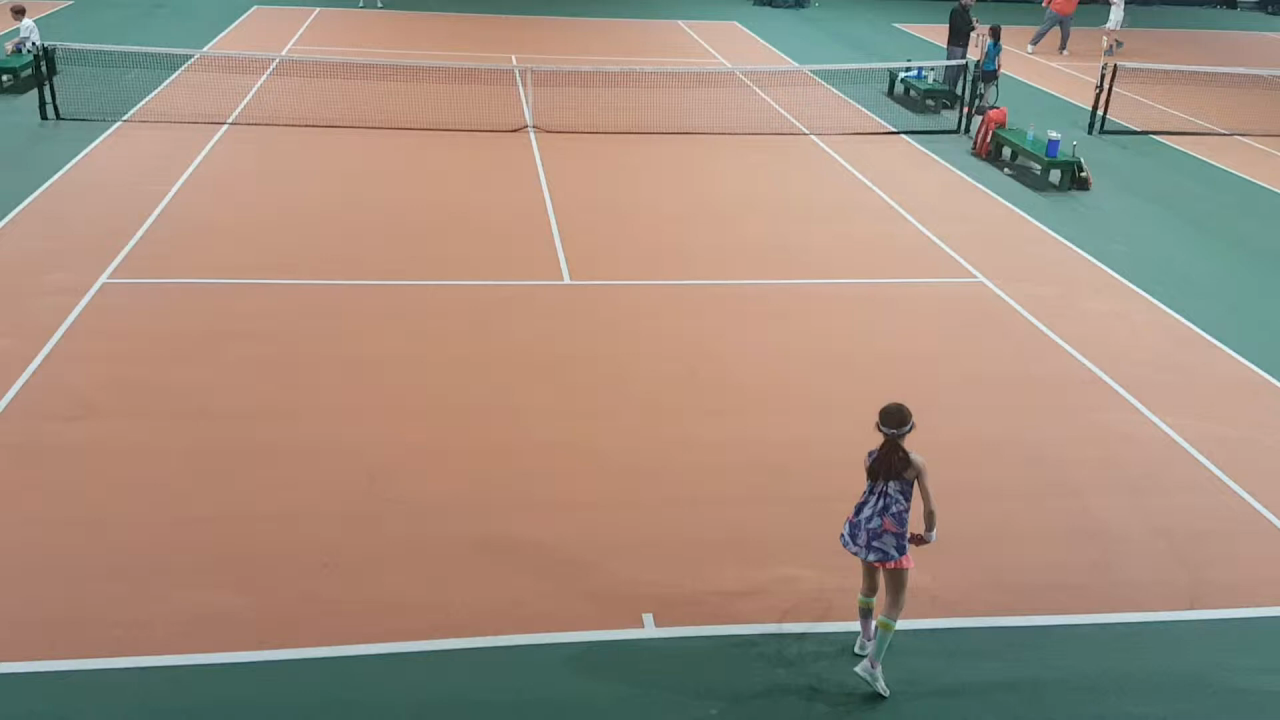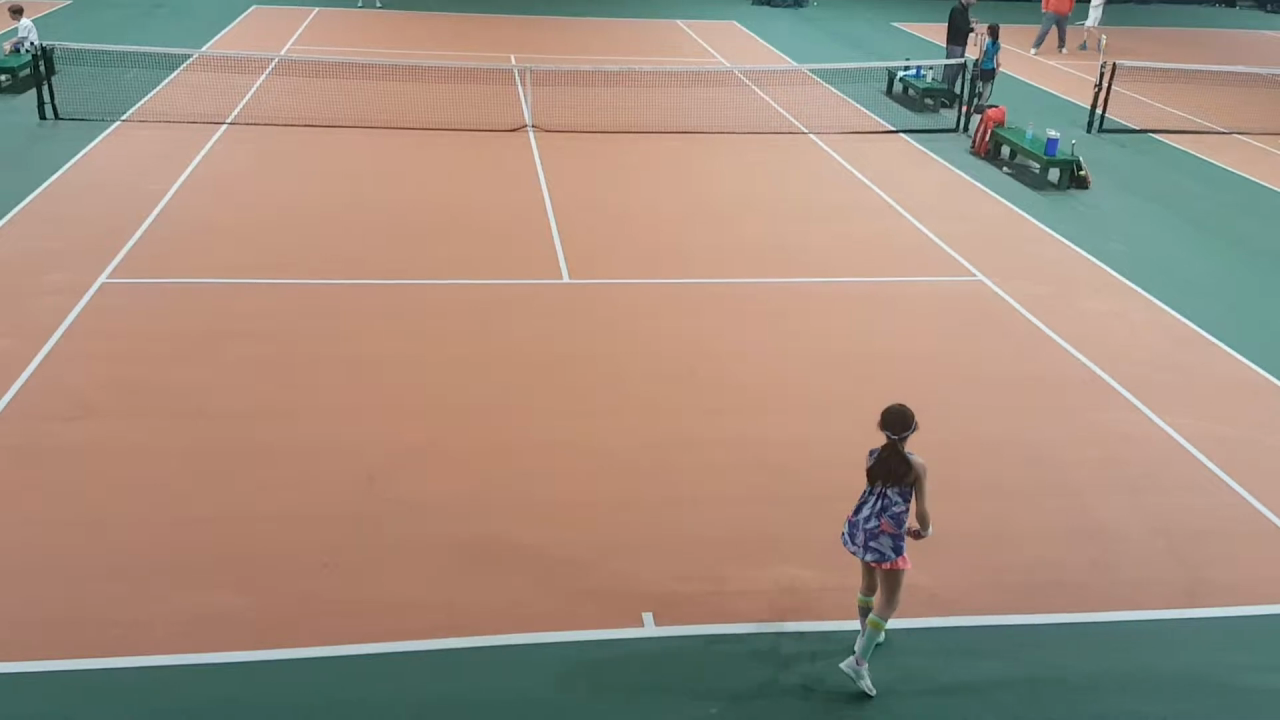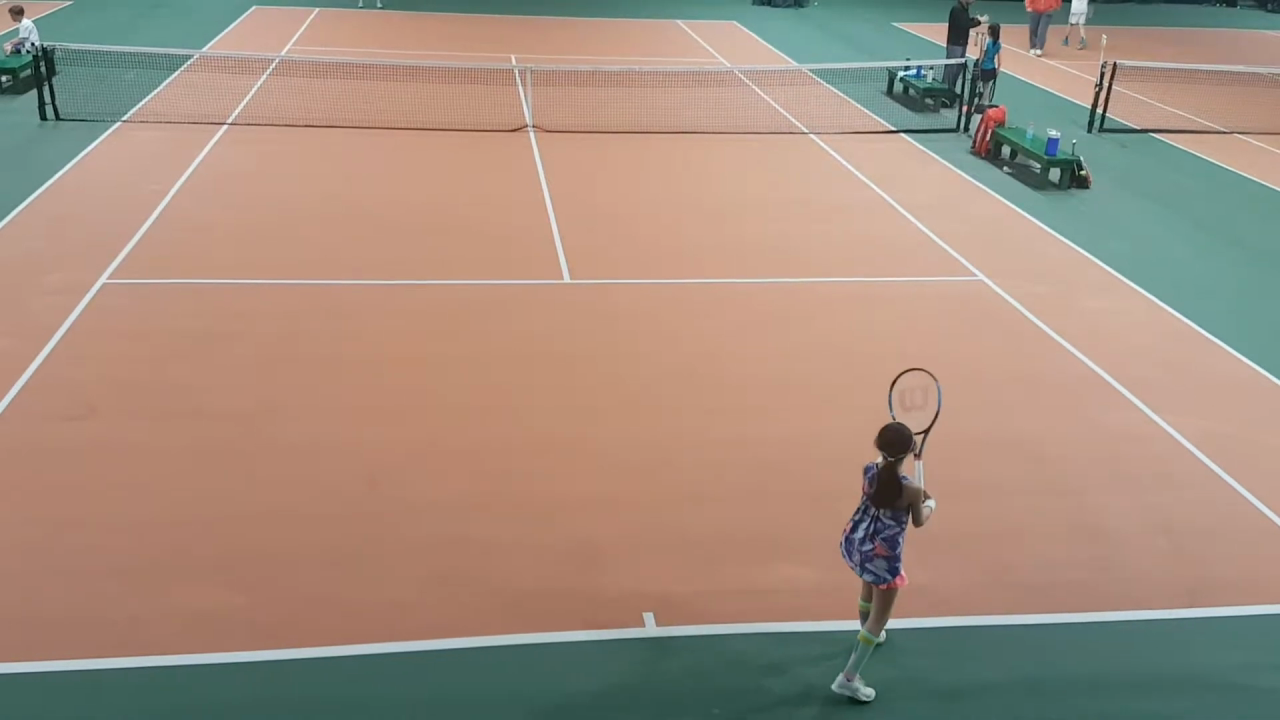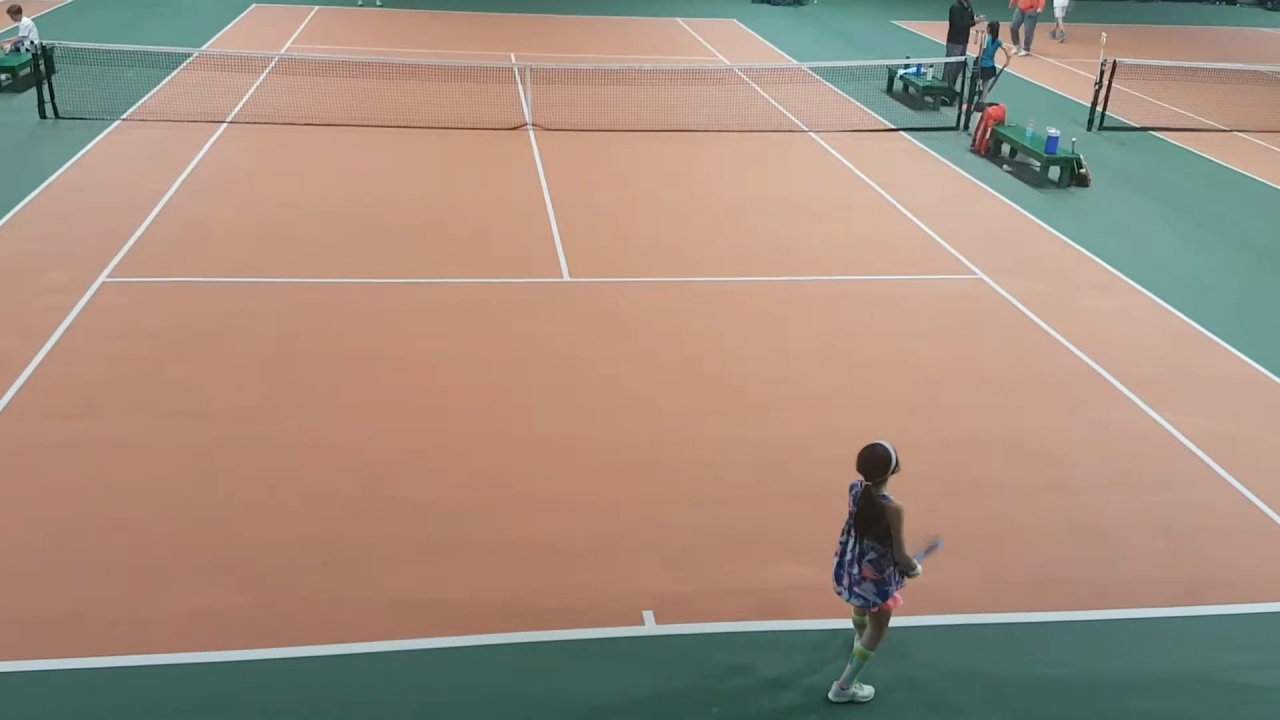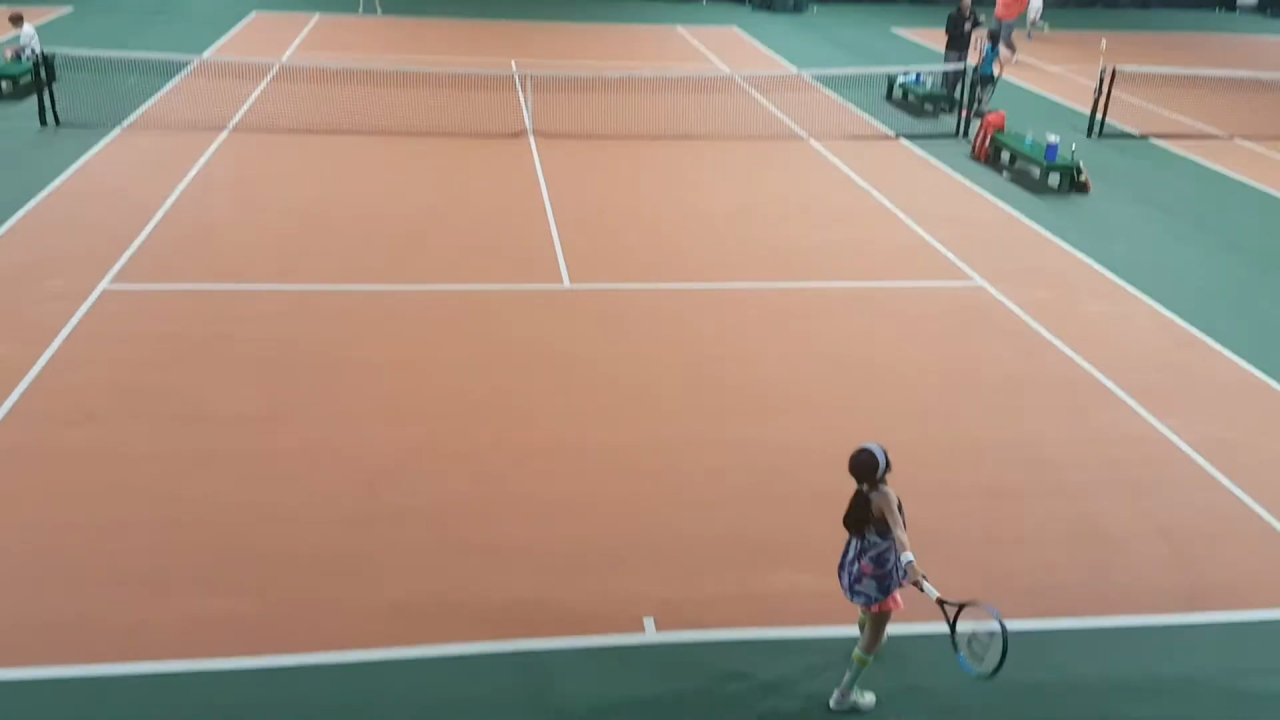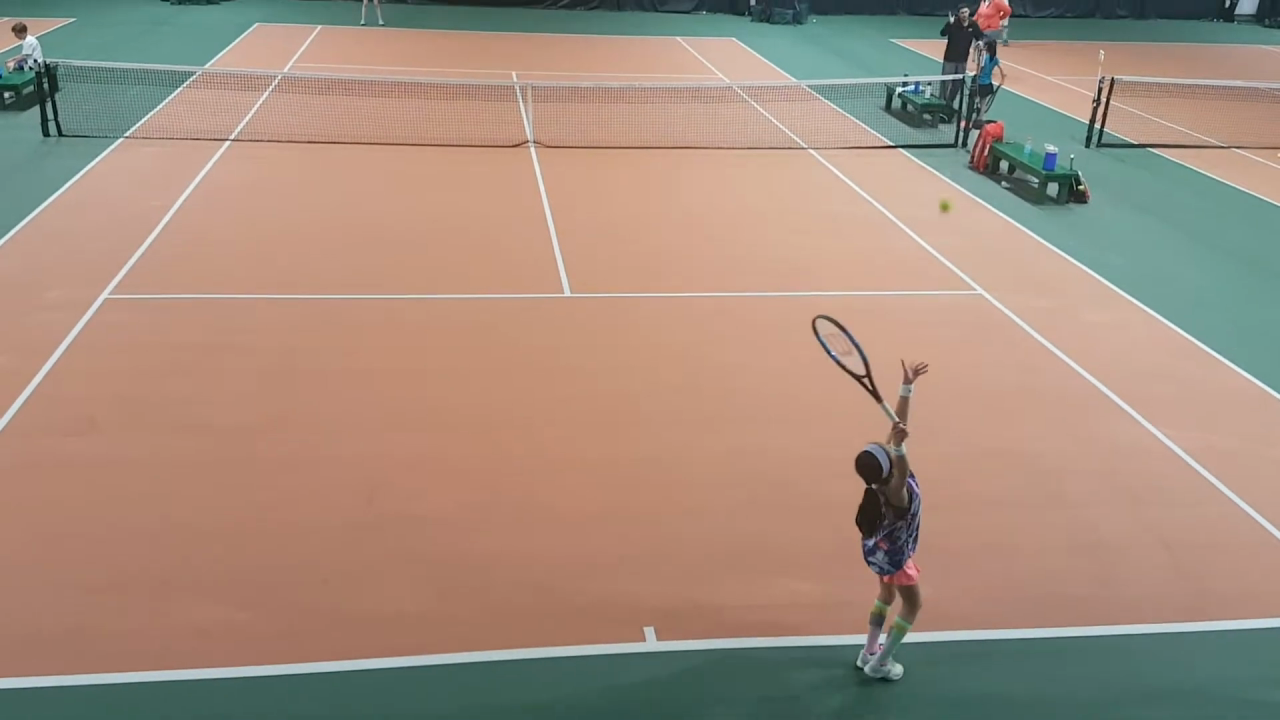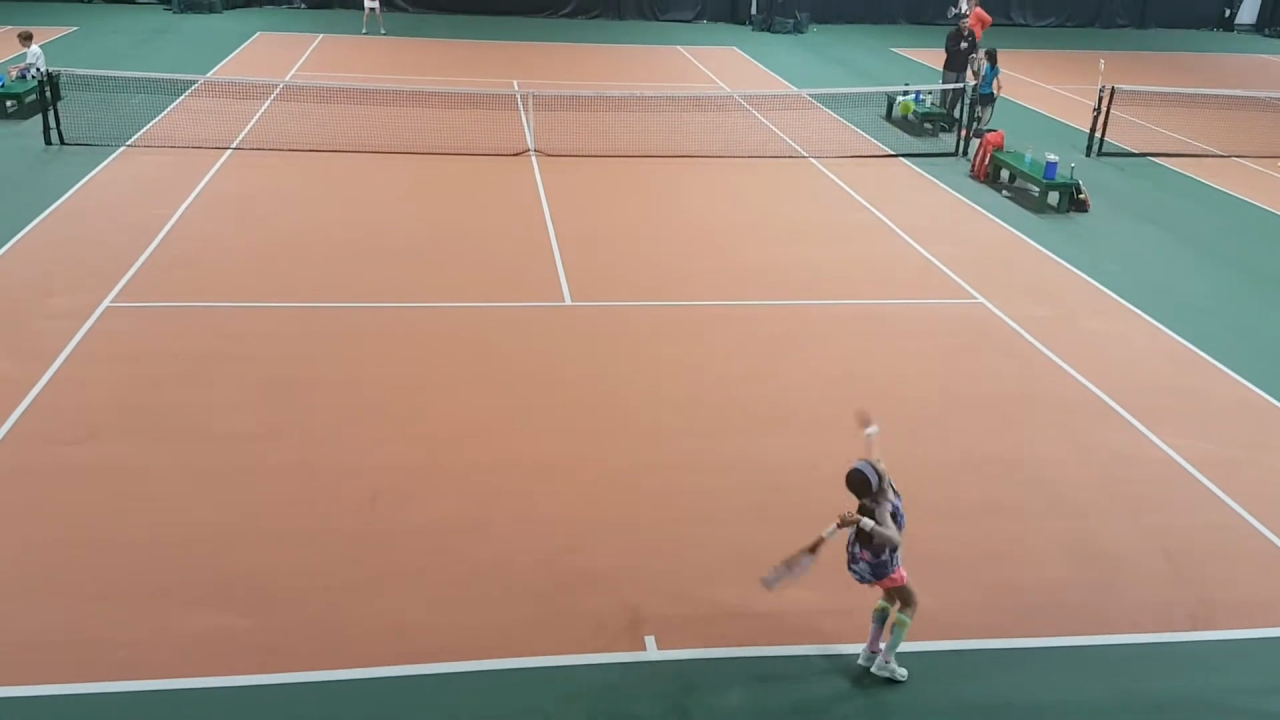
dt=0.5s
person 1, frame 1
left shoulder: (871, 458)
right shoulder: (915, 463)
right elbow: (929, 507)
right wrist: (929, 534)
left hip: (861, 527)
right hip: (888, 535)
left knee: (869, 584)
right knee: (895, 601)
left ankle: (866, 638)
right ankle: (873, 663)
person 1, frame 2
left shoulder: (873, 456)
right shoulder: (916, 465)
right elbow: (921, 510)
right wrist: (925, 530)
left hip: (860, 526)
right hip: (886, 535)
left knee: (869, 583)
right knee: (888, 600)
left ankle: (867, 635)
right ankle: (859, 661)
person 1, frame 3
left shoulder: (868, 471)
right shoulder: (912, 490)
right elbow: (918, 522)
right wrist: (930, 503)
left hip: (855, 542)
right hip: (883, 554)
left knee: (869, 589)
right knee: (879, 616)
left ankle: (869, 634)
right ankle: (848, 679)
person 1, frame 4
left shoulder: (855, 489)
right shoulder: (893, 509)
right elbow: (899, 554)
right wrist: (914, 567)
left hip: (848, 565)
right hip: (874, 576)
left knee: (861, 605)
right knee: (876, 632)
left ankle: (861, 638)
right ankle: (844, 687)
person 1, frame 5
left shoulder: (864, 492)
right shoulder: (884, 497)
right elbow: (898, 533)
right wrist: (910, 565)
left hip: (855, 568)
right hip: (877, 576)
left knee: (870, 611)
right knee: (874, 633)
left ankle: (869, 642)
right ankle: (845, 694)
person 1, frame 6
left shoulder: (884, 480)
right shoulder: (895, 491)
left elbow: (900, 419)
right elbow: (902, 472)
left wrist: (907, 385)
right wrist: (900, 448)
left hip: (882, 549)
right hip: (894, 555)
left knee: (886, 596)
right knee: (912, 605)
left ankle: (869, 652)
right ankle: (881, 662)
person 1, frame 7
right shoulder: (880, 507)
left elbow: (871, 447)
right elbow: (893, 541)
left wrist: (871, 429)
right wrist: (864, 523)
left hip: (867, 561)
right hip: (878, 564)
left knee: (890, 595)
right knee: (909, 603)
left ankle: (870, 651)
right ankle: (884, 662)
